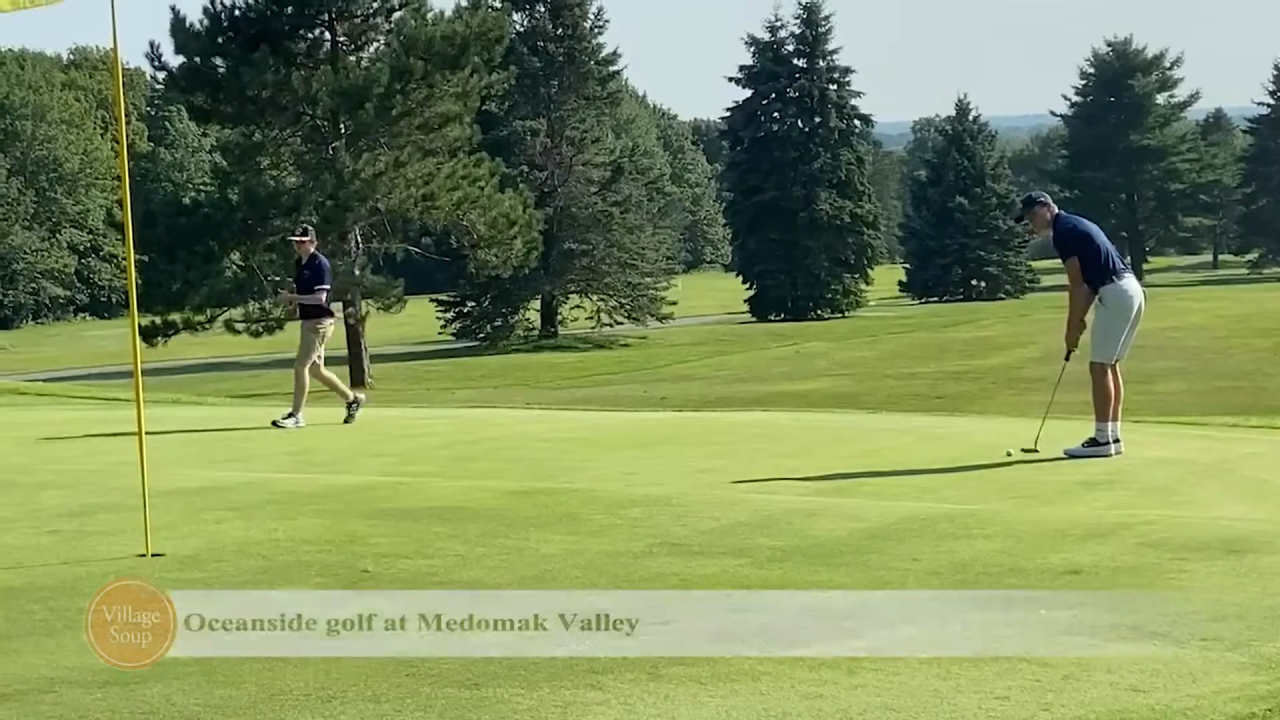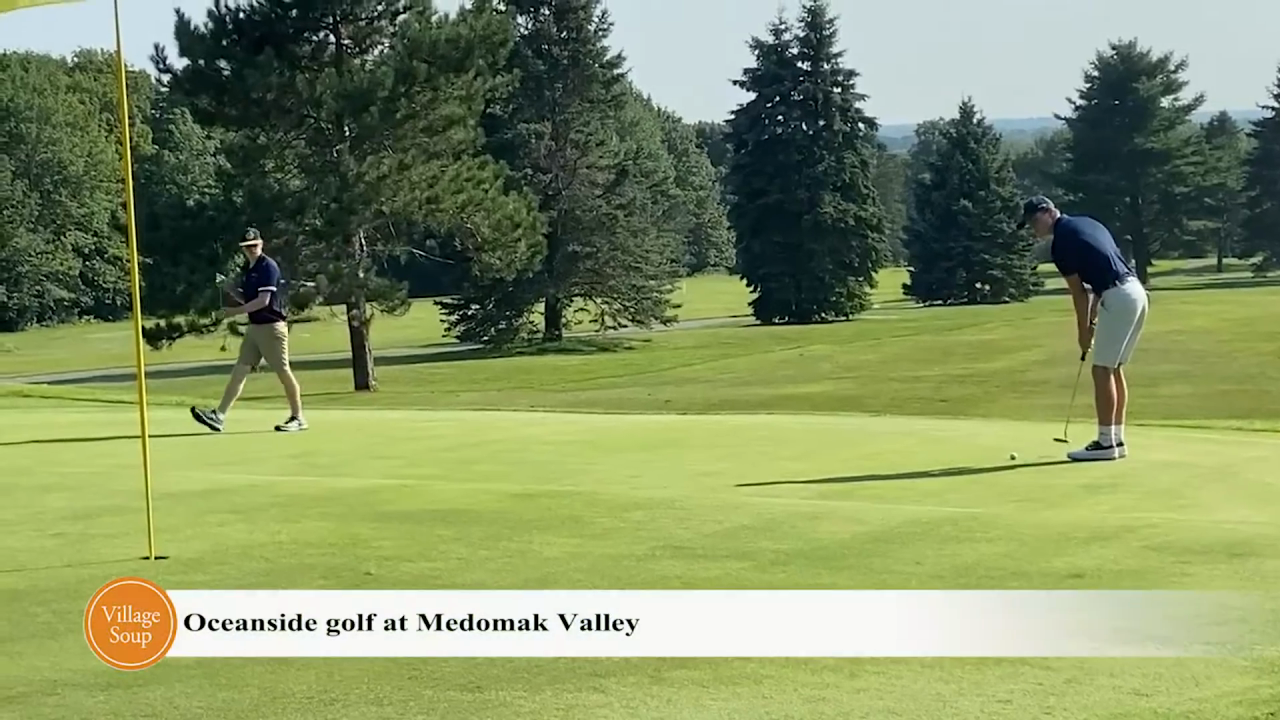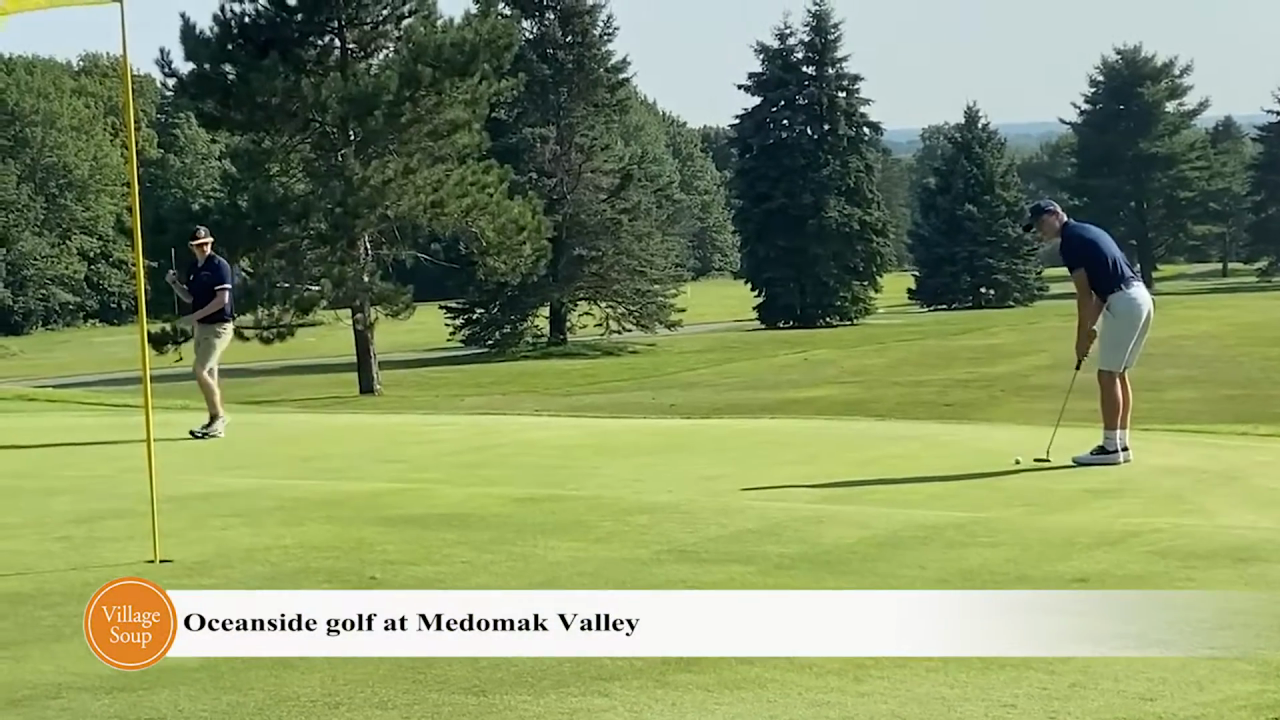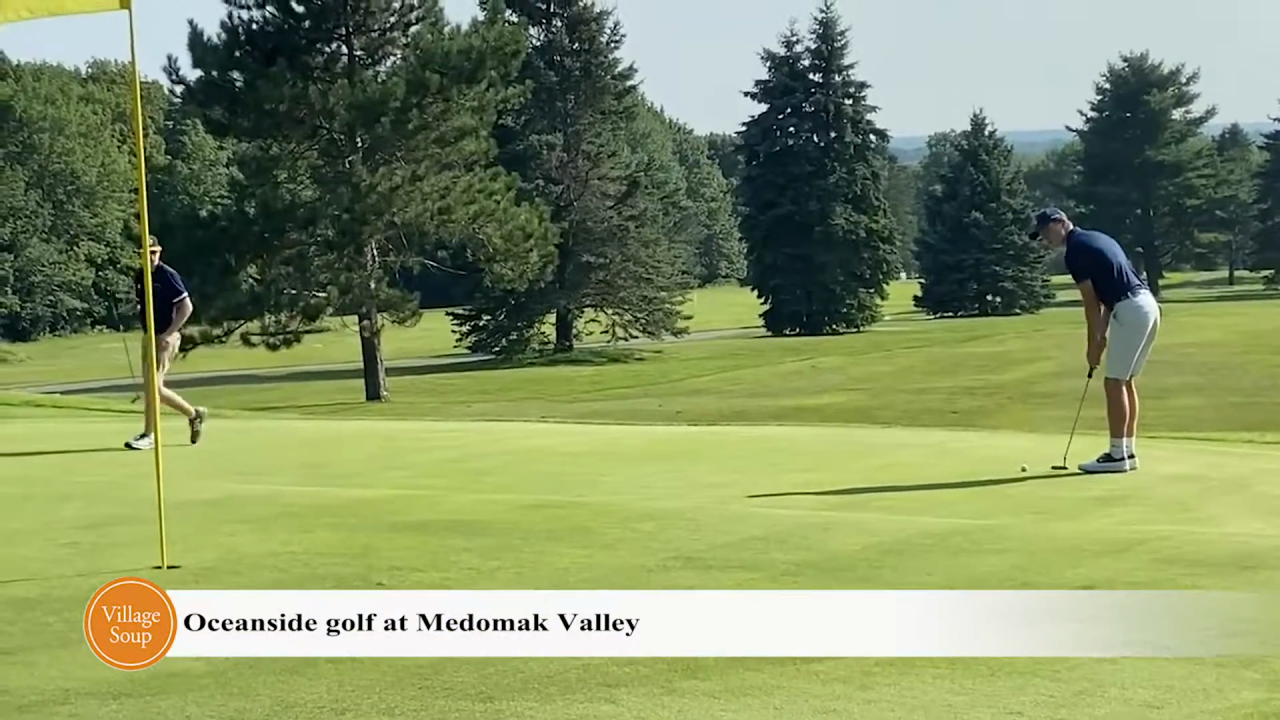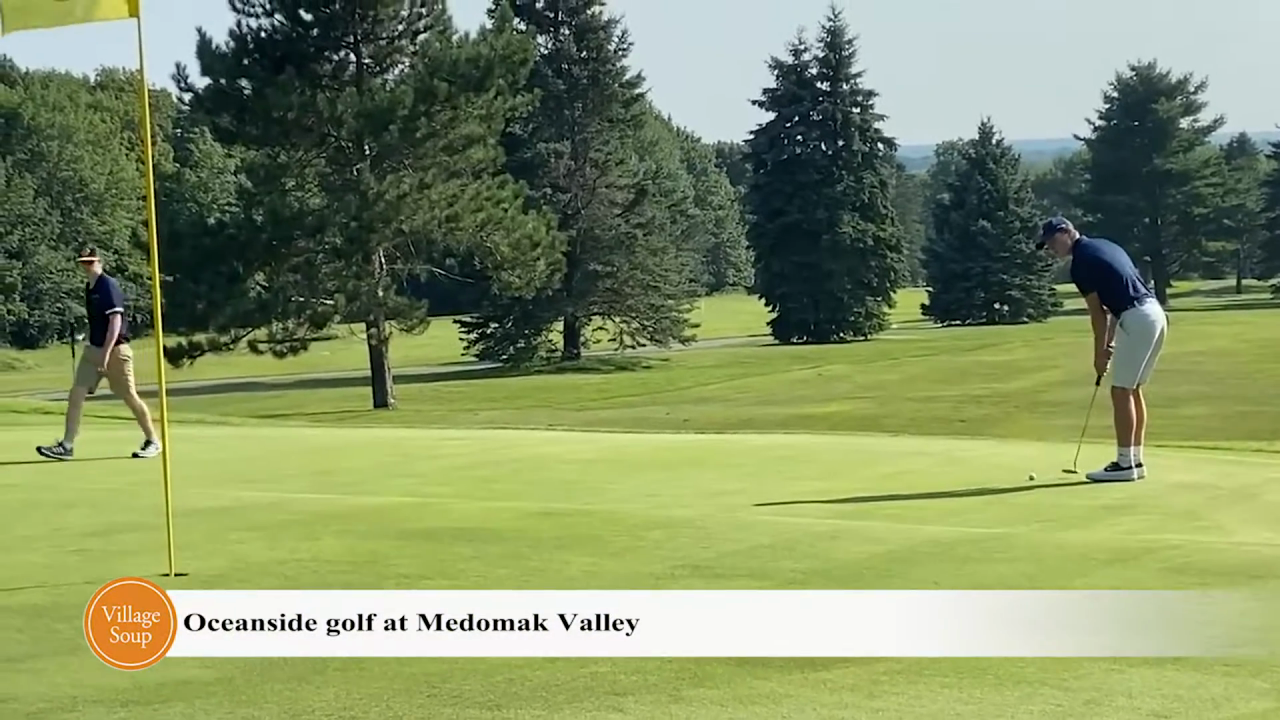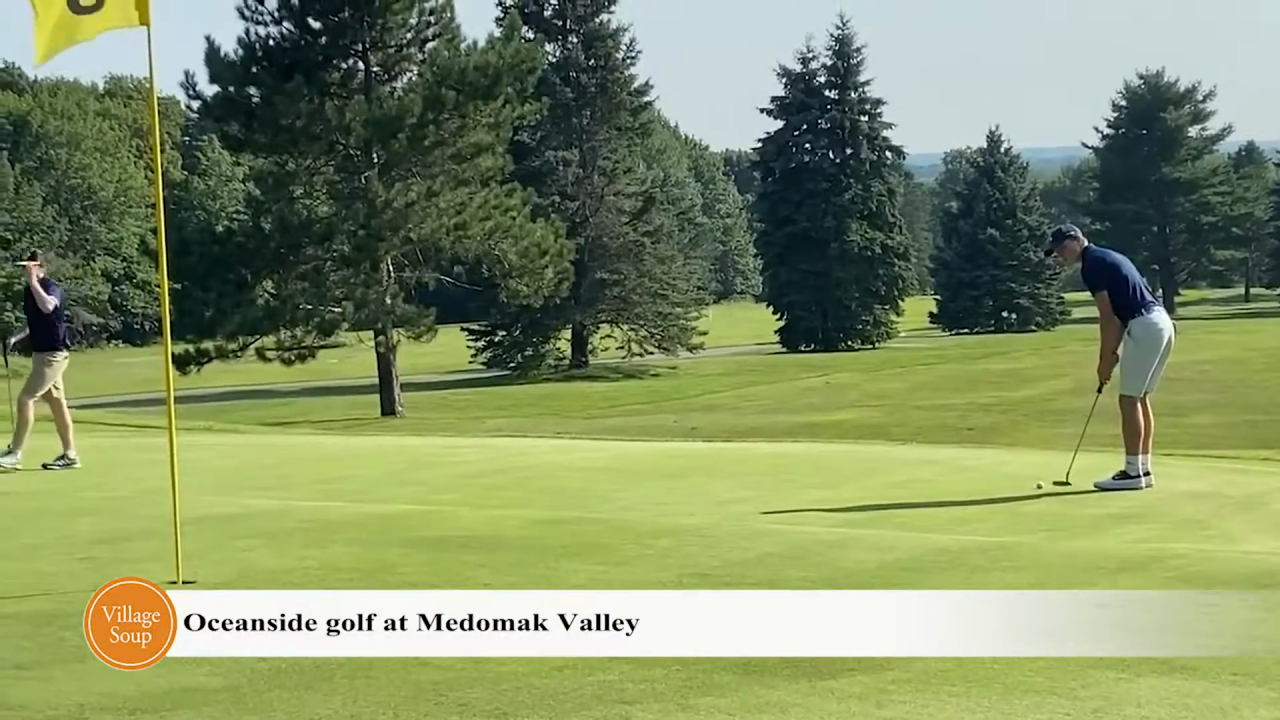
dt=0.4s
person 1, frame 1
left shoulder: (1063, 232)
right shoulder: (1076, 224)
left elbow: (1077, 284)
left wrist: (1072, 327)
right wrist: (1079, 319)
left hip: (1116, 294)
right hip: (1130, 290)
left knee: (1100, 367)
right knee: (1110, 365)
left ankle: (1102, 439)
right ankle: (1112, 436)
person 1, frame 2
left shoulder: (1061, 242)
right shoulder: (1085, 223)
left elbow: (1079, 292)
left wrist: (1083, 330)
right wrist: (1093, 319)
left hip: (1118, 298)
right hip: (1134, 293)
left knee: (1102, 370)
right knee: (1113, 369)
left ankle: (1106, 442)
right ankle: (1116, 439)
person 1, frame 3
left shoulder: (1070, 241)
right shoulder: (1087, 231)
left elbow: (1084, 293)
left wrist: (1081, 336)
right wrist: (1091, 329)
left hip: (1124, 303)
right hip: (1139, 298)
left knee: (1108, 375)
right knee: (1118, 374)
left ankle: (1111, 447)
right ankle: (1121, 444)
person 1, frame 4
left shoulder: (1075, 251)
right shoulder: (1095, 238)
left elbow: (1092, 302)
left wrist: (1092, 345)
right wrist: (1103, 335)
left hip: (1131, 310)
right hip: (1146, 305)
left knee: (1114, 382)
right knee: (1125, 381)
left ankle: (1118, 455)
right ankle: (1127, 452)
person 1, frame 5
left shoulder: (1081, 261)
right shoulder: (1102, 245)
left elbow: (1097, 313)
left wrist: (1099, 354)
right wrist: (1109, 343)
left hip: (1137, 320)
right hip: (1153, 314)
left knee: (1121, 391)
right knee: (1133, 390)
left ankle: (1125, 464)
right ankle: (1135, 460)
person 1, frame 6
left shoulder: (1091, 264)
right shoulder: (1108, 257)
left elbow: (1108, 316)
left wrist: (1104, 359)
right wrist: (1114, 352)
left hip: (1145, 327)
right hip: (1160, 323)
left knee: (1129, 399)
right knee: (1140, 398)
left ankle: (1133, 472)
right ankle: (1143, 469)
person 2, frame 1
left shoulder: (320, 264)
right shoulder: (300, 262)
left elbow: (320, 298)
left wrist: (292, 297)
right wrist: (291, 299)
left hip: (319, 323)
right hip: (305, 322)
left knee: (300, 367)
right knee: (315, 369)
left ankle: (295, 415)
right ankle: (353, 398)
person 2, frame 2
left shoulder: (268, 266)
right shoulder: (248, 268)
left elbow: (263, 301)
left wrist: (233, 311)
right wrist: (229, 289)
left hip: (271, 327)
right hip: (253, 328)
left knee: (282, 372)
right knee: (239, 371)
left ankle: (297, 418)
right ankle: (218, 416)
person 2, frame 3
left shoulder: (219, 265)
right shoulder: (193, 267)
left elbow: (223, 299)
right elbow: (189, 298)
left wrist: (195, 316)
right wrist: (174, 283)
left hip: (218, 327)
right hip: (201, 328)
left knee: (200, 372)
right knee: (209, 375)
left ankle: (217, 417)
right ankle: (213, 422)
person 2, frame 4
left shoulder: (169, 275)
right shoulder: (139, 275)
left elbow: (186, 307)
left wrist: (170, 333)
right wrist: (136, 311)
left hip: (165, 339)
right hip: (148, 337)
left knee: (152, 386)
right knee: (156, 388)
left ankle: (149, 435)
right ankle: (194, 413)
person 2, frame 5
left shoulder: (110, 286)
right shoulder: (88, 287)
left elbow: (116, 322)
left wrist: (107, 353)
right wrist: (87, 338)
left hip: (115, 350)
right hip: (93, 350)
left knee: (129, 397)
right knee: (76, 394)
left ankle: (152, 441)
right ankle: (65, 445)
person 2, frame 6
left shoulder: (52, 287)
right shoulder: (29, 290)
left elbow: (47, 307)
left wrist: (33, 279)
left hip: (53, 355)
right hip: (43, 355)
left knee: (25, 401)
right knee: (57, 405)
right ankle: (70, 455)
